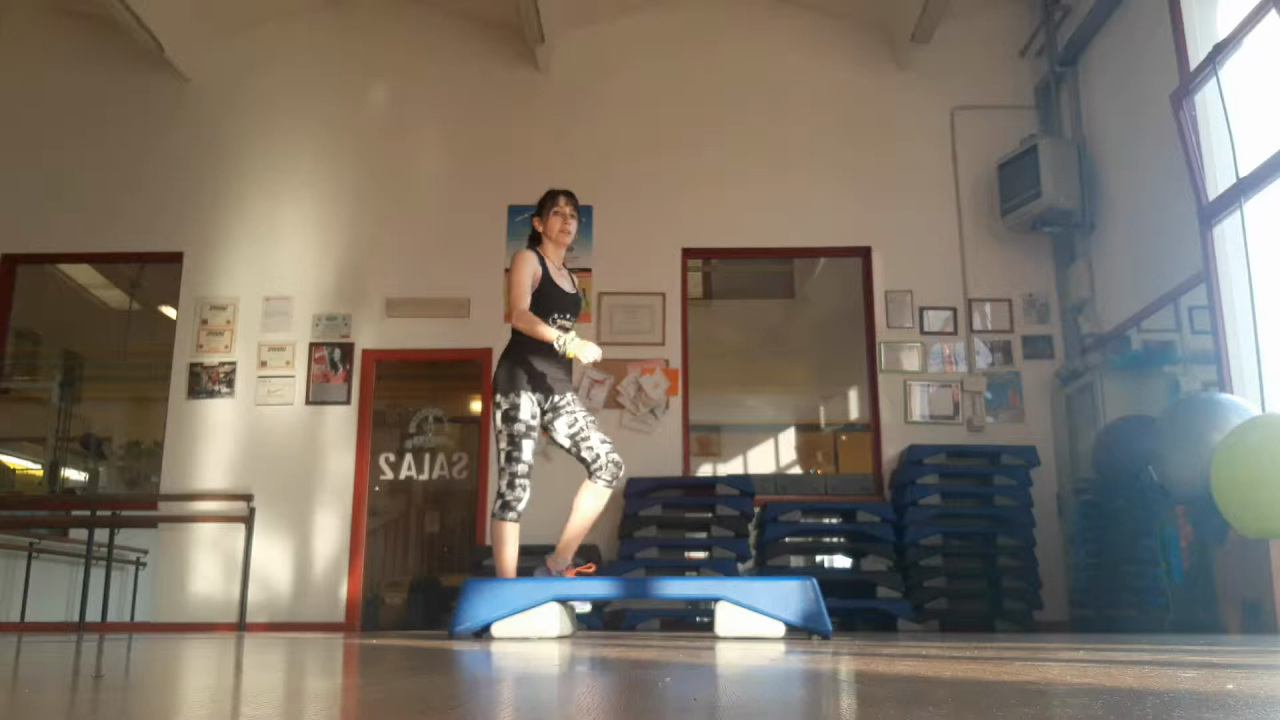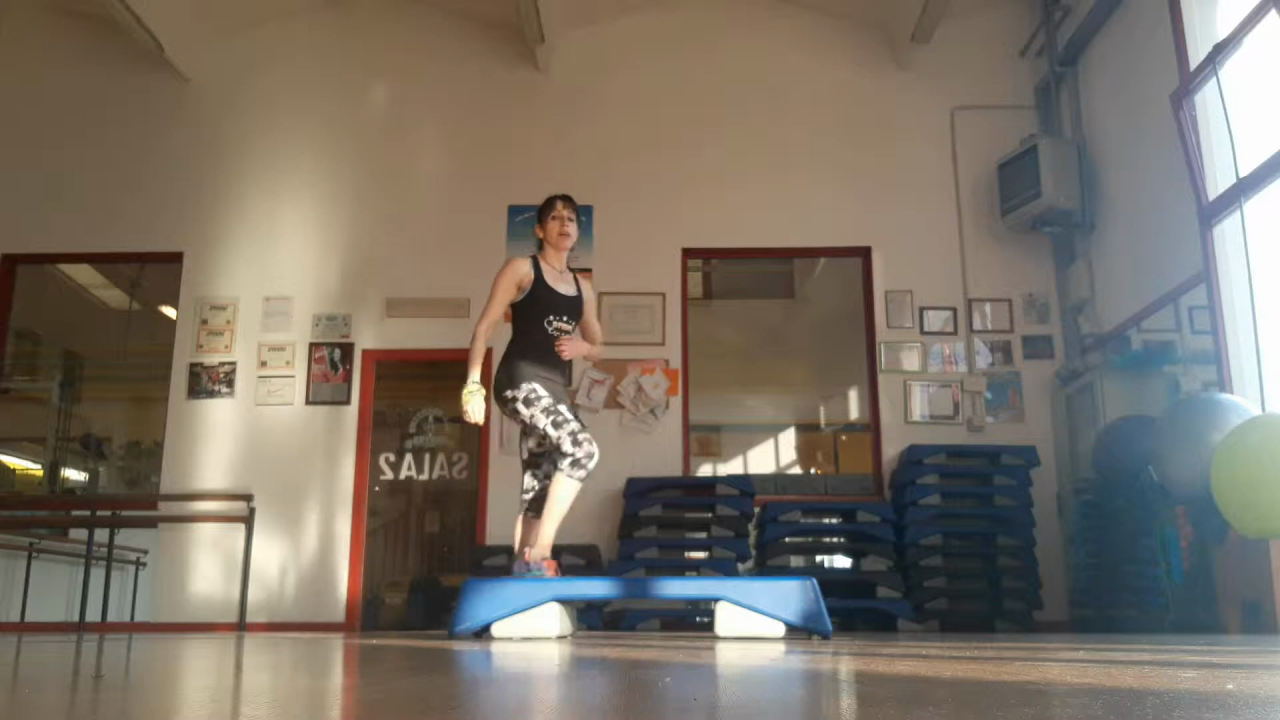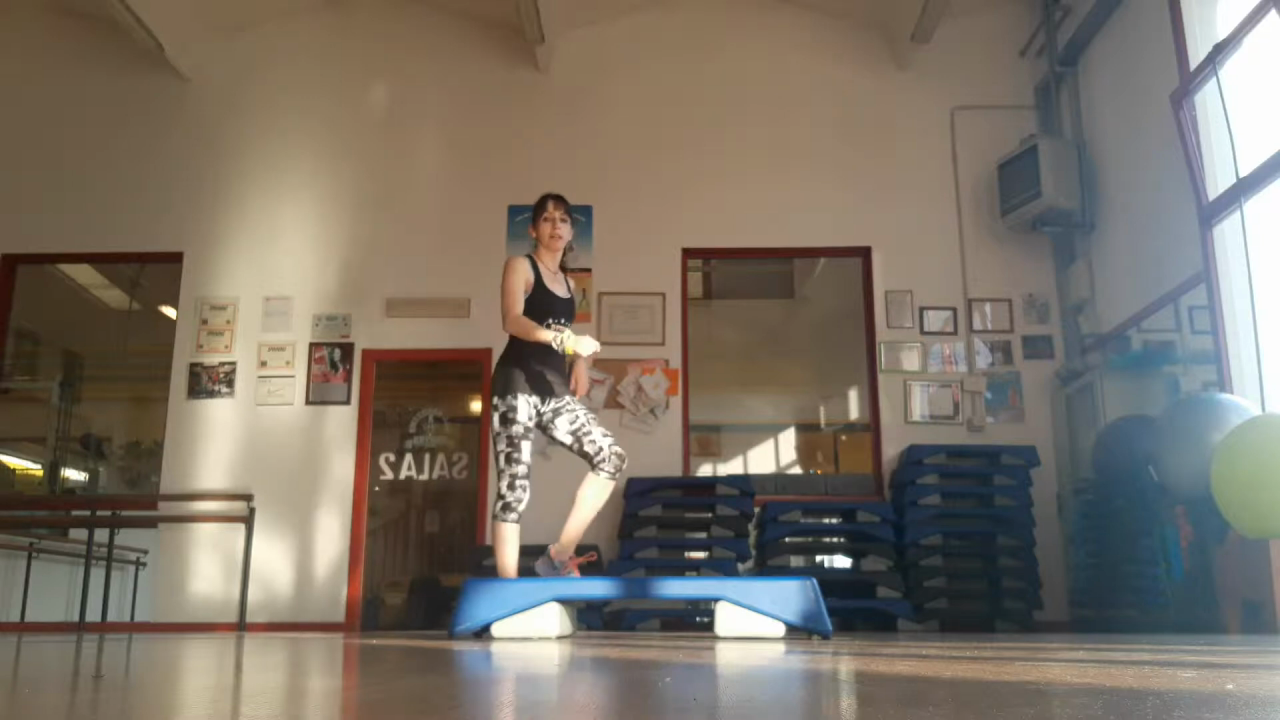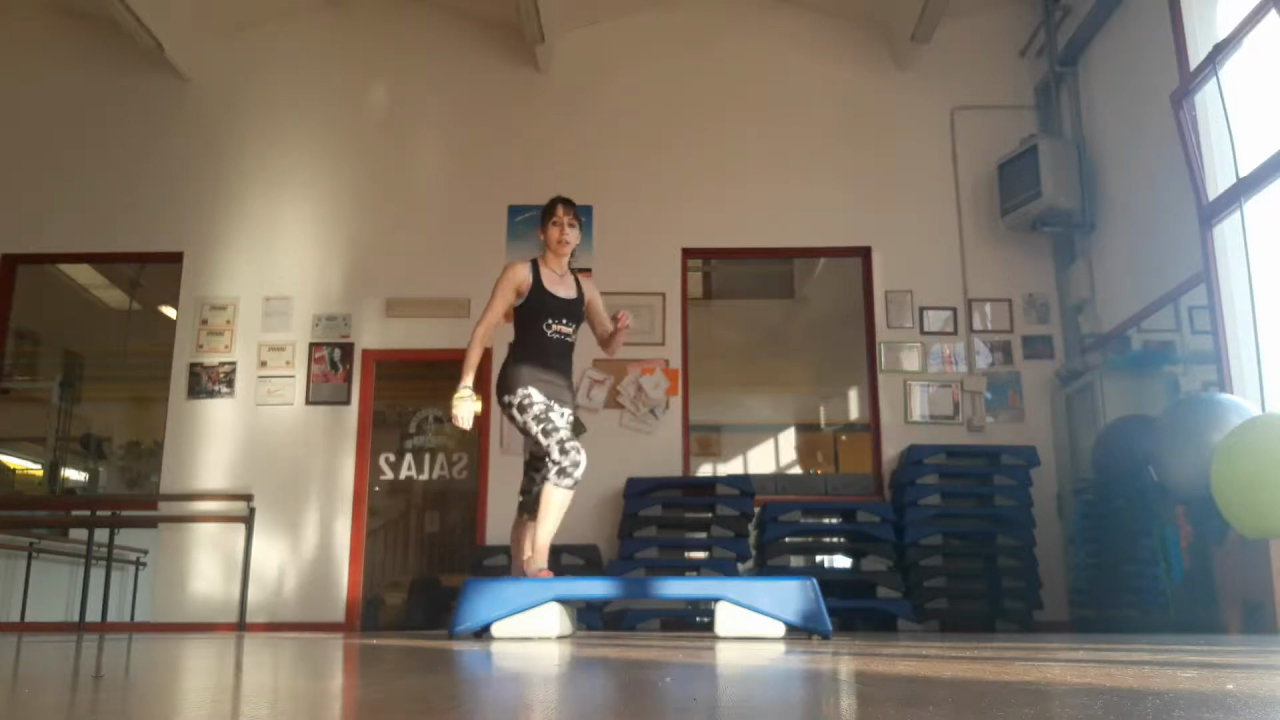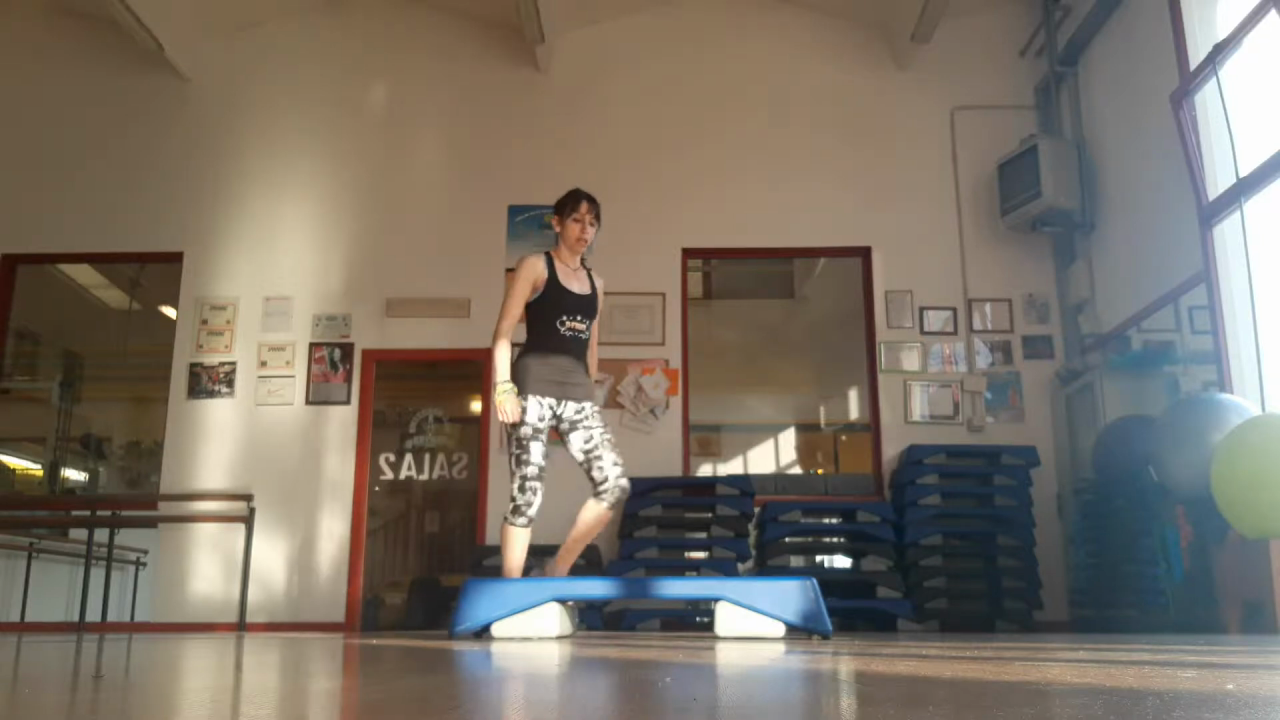
dt=0.4s
person 1, frame 1
left shoulder: (571, 279)
right shoulder: (526, 260)
right elbow: (519, 315)
left wrist: (573, 349)
right wrist: (566, 341)
left hip: (557, 386)
right hip: (520, 382)
left knee: (608, 463)
right knee: (515, 486)
left ankle: (557, 566)
person 1, frame 2
left shoulder: (583, 287)
right shoulder: (521, 268)
left elbow: (597, 348)
right elbow: (484, 327)
left wrist: (581, 347)
right wrist: (473, 385)
left hip: (557, 390)
right hip: (520, 380)
left knee: (539, 492)
right knee: (583, 450)
right ankle: (536, 555)
person 1, frame 3
left shoulder: (567, 283)
right shoulder: (520, 266)
right elbow: (512, 321)
left wrist: (577, 361)
right wrist: (565, 339)
left hip: (554, 391)
right hip: (518, 384)
left knee: (611, 458)
right knee: (514, 489)
left ankle: (558, 556)
person 1, frame 4
left shoulder: (585, 287)
right shoulder: (520, 273)
left elbow: (608, 345)
right elbow: (482, 332)
left wrist: (620, 328)
right wrist: (465, 389)
left hip: (560, 394)
right hip: (522, 384)
left knee: (534, 494)
right knee: (570, 458)
left ankle: (520, 583)
right ankle: (534, 565)
person 1, frame 5
left shoulder: (594, 282)
right shoulder: (535, 266)
right elbow: (503, 332)
left wrist: (588, 393)
right wrist: (503, 385)
left hip: (578, 394)
right hip: (534, 388)
left knee: (614, 484)
right knee: (528, 493)
left ankle: (555, 573)
